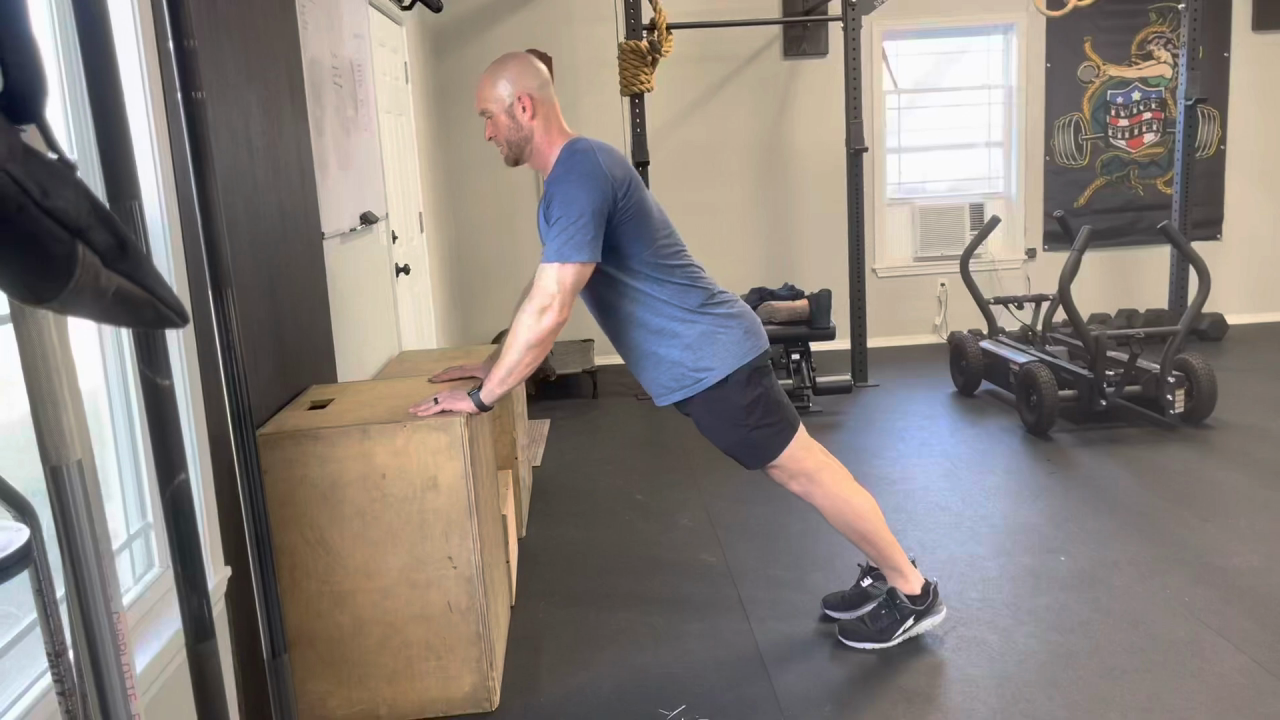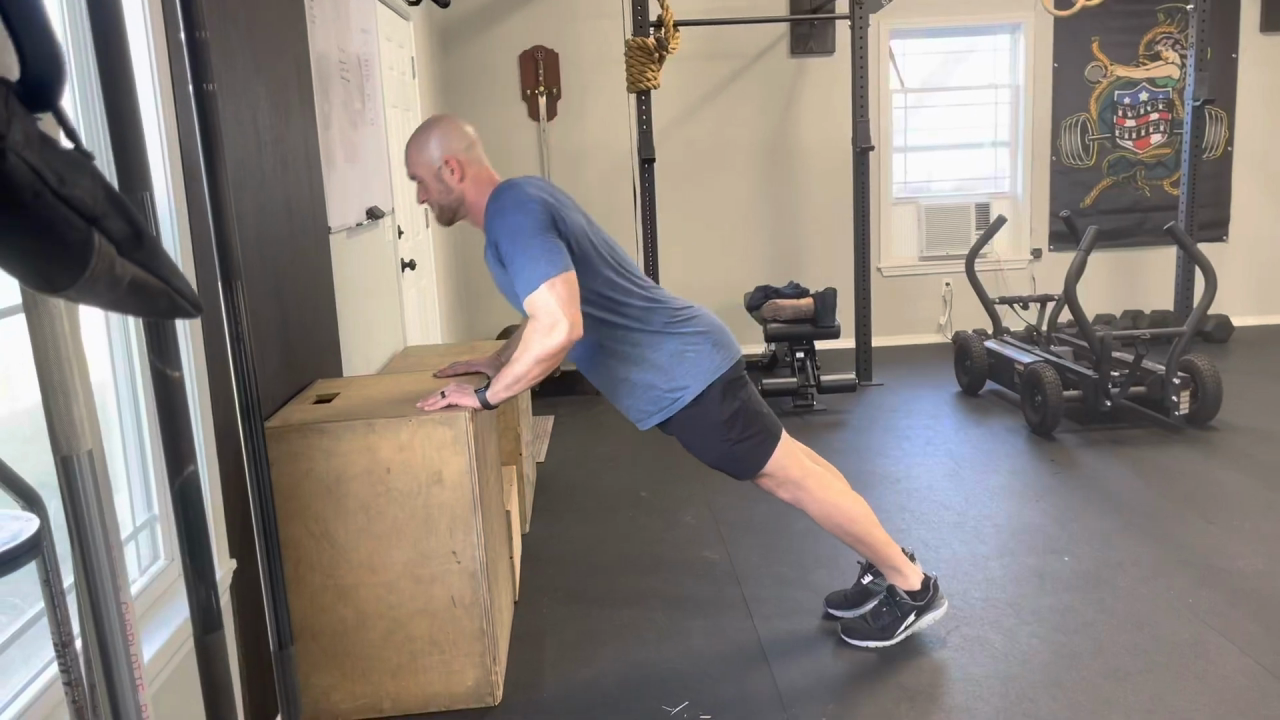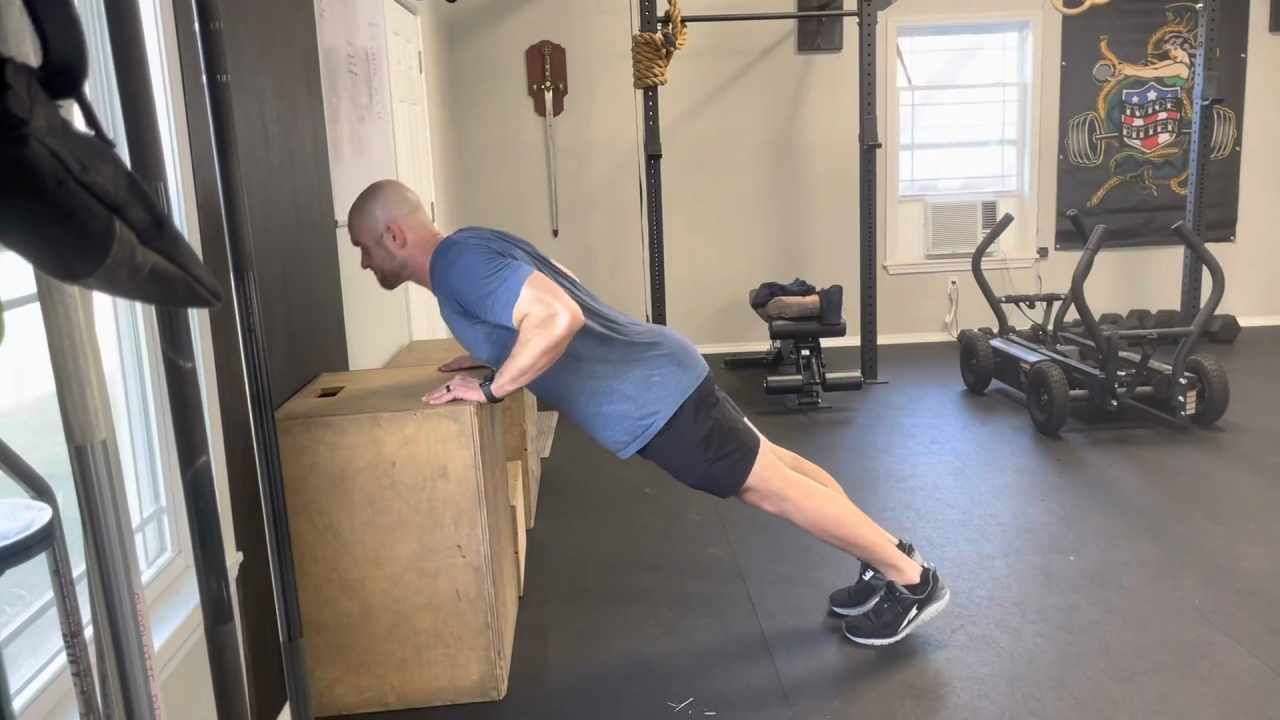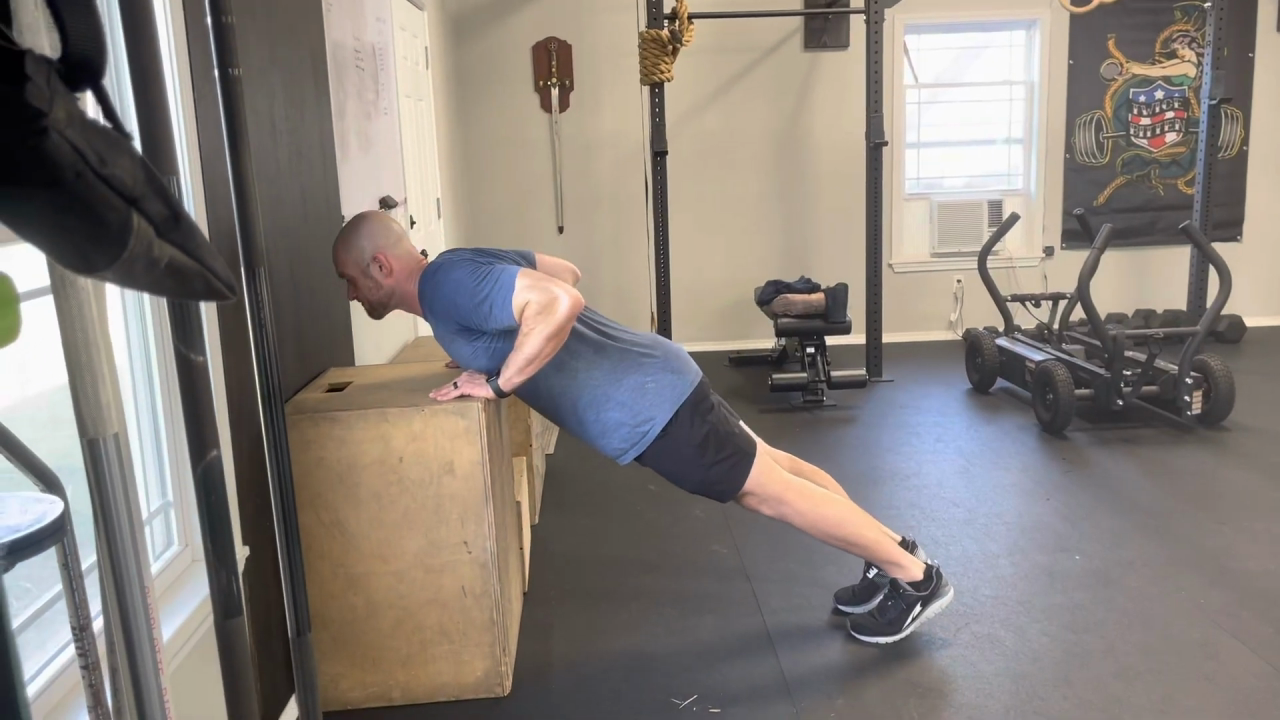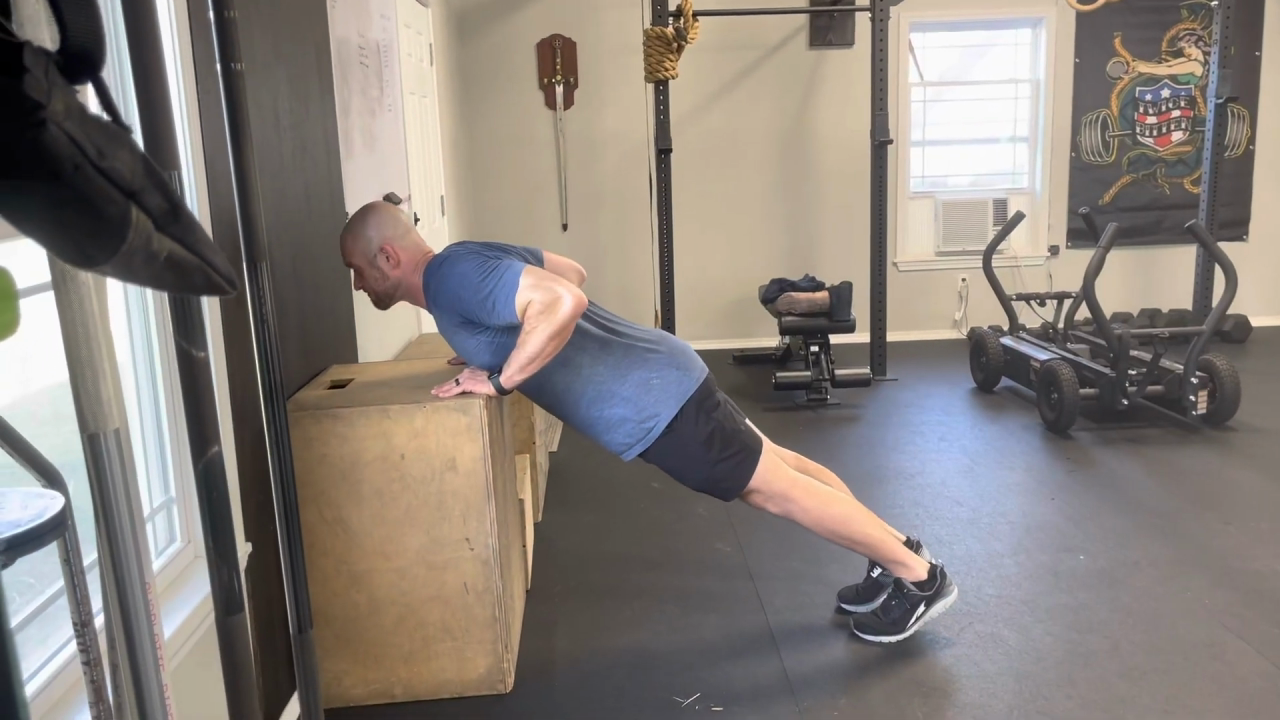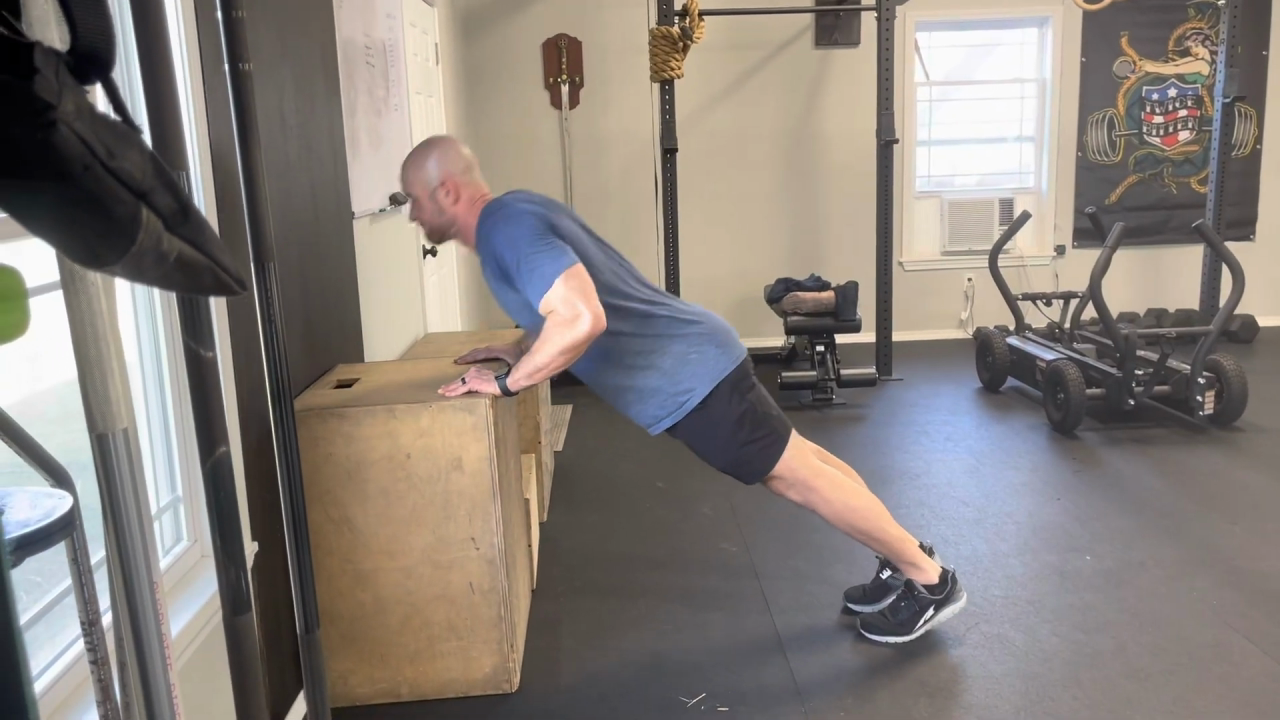
dt=0.4s
person 1, frame 1
left shoulder: (577, 174)
right shoulder: (581, 163)
left elbow: (548, 311)
right elbow: (551, 292)
left wrist: (482, 398)
right wrist: (495, 365)
left hip: (706, 360)
right hip: (710, 348)
left knee: (802, 470)
right knee: (799, 464)
left ankle: (912, 593)
right ankle: (885, 573)
person 1, frame 2
left shoulder: (511, 215)
right shoulder: (520, 196)
left elbow: (558, 331)
left wrist: (485, 397)
right wrist: (496, 363)
left hip: (680, 376)
right hip: (688, 357)
left knee: (789, 476)
right knee: (788, 465)
left ankle: (912, 588)
right ankle: (884, 568)
person 1, frame 3
left shoulder: (459, 265)
right shoulder: (469, 246)
left elbow: (559, 319)
left wrist: (490, 388)
right wrist: (493, 358)
left hip: (652, 401)
right hip: (660, 373)
left knee: (774, 487)
right knee: (771, 467)
left ankle: (911, 579)
right ankle: (886, 557)
person 1, frame 4
left shoulder: (448, 286)
right shoulder: (462, 267)
left elbow: (560, 302)
right elbow: (565, 271)
left wrist: (498, 382)
left hip: (648, 407)
right hip: (656, 381)
left knee: (771, 489)
right knee: (769, 469)
left ankle: (913, 577)
right ankle: (891, 553)
person 1, frame 5
left shoulder: (451, 279)
right shoulder: (468, 260)
left elbow: (563, 301)
right elbow: (571, 271)
left wrist: (500, 379)
left hip: (654, 403)
right hip: (661, 377)
left knee: (777, 487)
right knee: (776, 468)
left ankle: (918, 576)
right ankle: (895, 553)
person 1, frame 6
left shoulder: (506, 229)
right shoulder: (517, 209)
left elbow: (584, 321)
left wrist: (506, 381)
right wrist: (516, 349)
left hip: (688, 380)
right hip: (695, 355)
left knee: (802, 477)
right knee: (800, 463)
left ankle: (928, 581)
right ankle: (905, 561)
